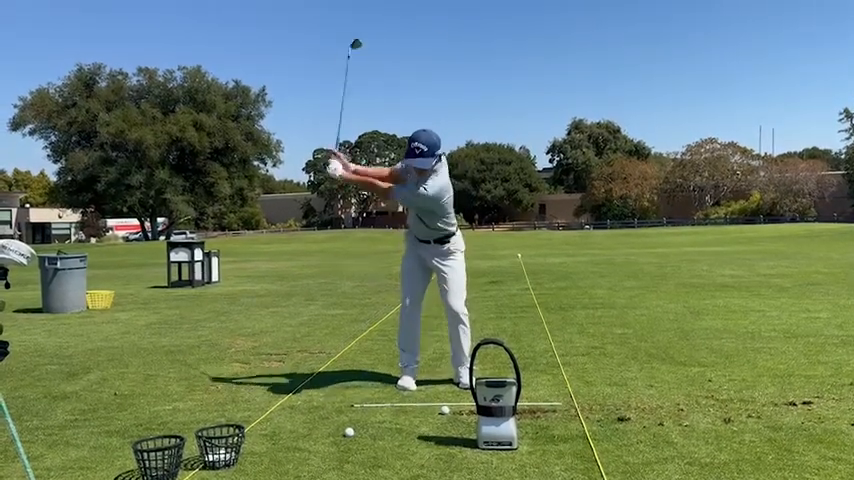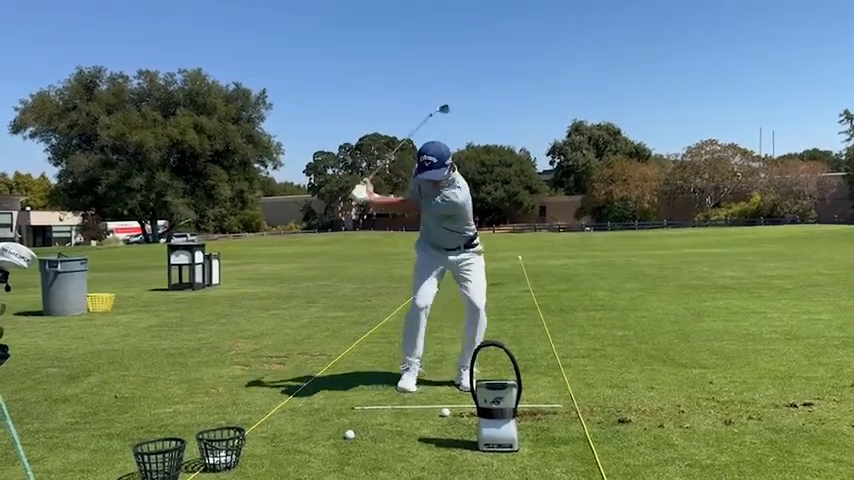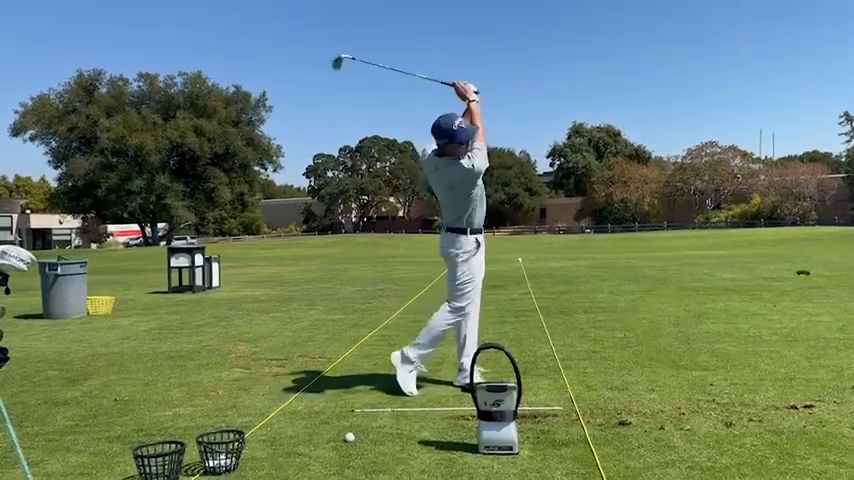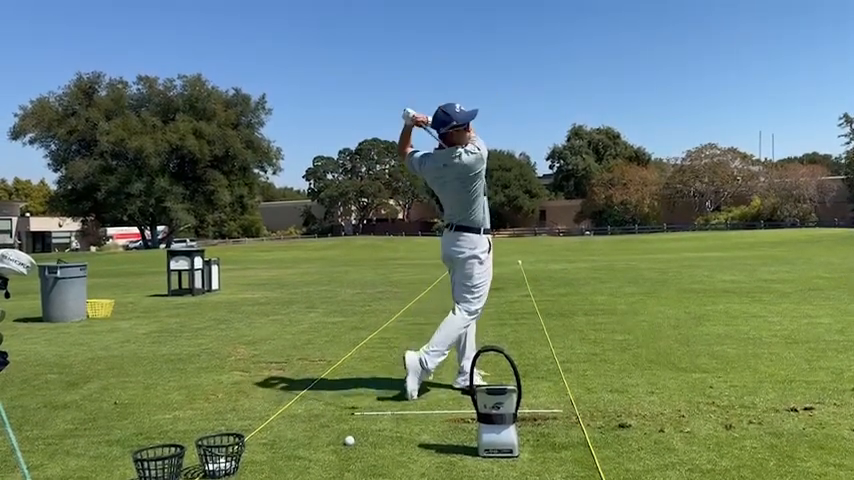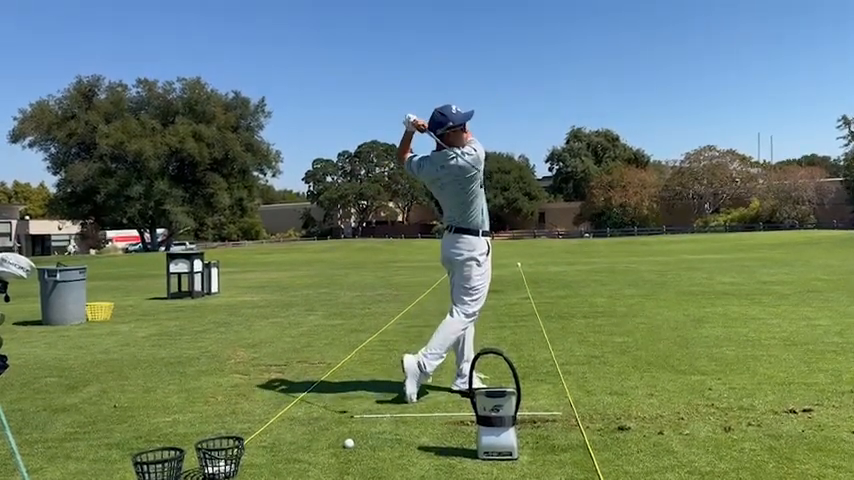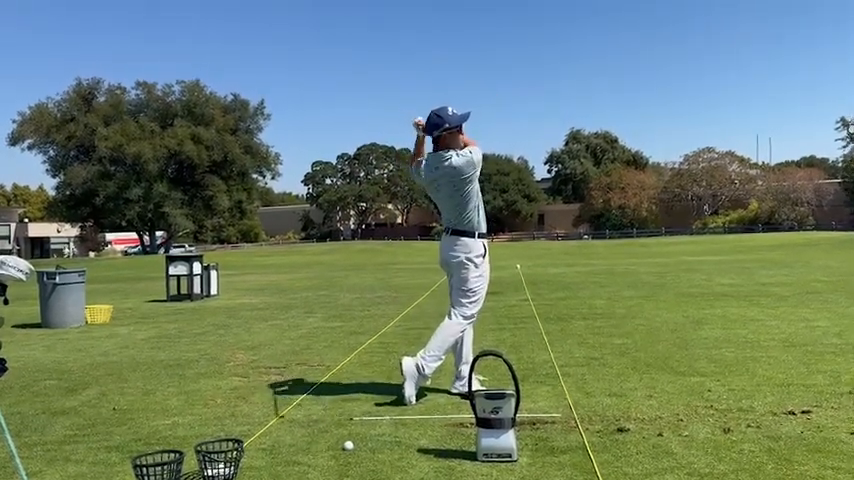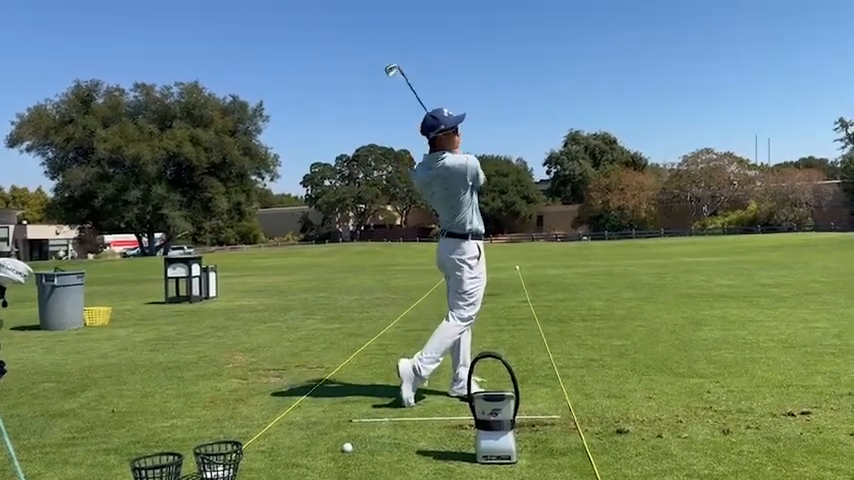
dt=0.4s
person 1, frame 1
left shoulder: (433, 189)
right shoulder: (415, 161)
left elbow: (389, 191)
right elbow: (390, 173)
left wrist: (349, 177)
right wrist: (353, 167)
left hip: (445, 248)
right hip: (417, 244)
left knee: (455, 308)
right knee: (409, 306)
left ankle: (463, 369)
right ankle: (408, 368)
person 1, frame 2
left shoulder: (456, 195)
right shoulder: (427, 174)
left elbow: (413, 204)
right elbow: (414, 197)
left wrist: (376, 200)
right wrist: (378, 198)
left hip: (466, 252)
right hip: (431, 249)
left knee: (476, 308)
right knee: (420, 304)
left ankle: (465, 371)
right ankle: (410, 370)
person 1, frame 3
left shoulder: (432, 158)
right shoulder: (468, 169)
left elbow: (469, 134)
right elbow: (478, 137)
left wrist: (469, 103)
right wrist: (472, 101)
left hip: (460, 237)
right hip: (467, 242)
left knee: (469, 306)
right knee: (458, 307)
left ankle: (466, 370)
right ankle: (410, 358)
person 1, frame 4
left shoulder: (427, 163)
right shoulder: (475, 157)
left elbow: (403, 152)
right elbow: (472, 137)
left wrist: (409, 124)
right wrist: (431, 121)
left hip: (452, 239)
right hip: (474, 242)
left knee: (465, 307)
right knee: (468, 309)
left ankle: (466, 375)
right ankle: (423, 362)
person 1, frame 5
left shoulder: (426, 166)
right shoulder: (472, 158)
left elbow: (403, 157)
right elbow: (470, 140)
left wrist: (410, 130)
right wrist: (432, 128)
left hip: (452, 241)
right hip: (473, 244)
left knee: (463, 309)
right knee: (465, 312)
left ankle: (465, 378)
right ankle: (421, 365)
person 1, frame 6
left shoulder: (425, 169)
right shoulder: (466, 162)
right elbow: (472, 144)
left wrist: (421, 135)
right wrist: (441, 133)
left hip: (451, 243)
right hip: (470, 246)
left knee: (462, 312)
right knee: (463, 314)
left ankle: (463, 380)
right ankle: (419, 367)
person 1, frame 7
left shoulder: (420, 172)
right shoulder: (465, 164)
right elbow: (480, 181)
left wrist: (449, 152)
left hip: (448, 245)
right hip: (466, 248)
left knee: (461, 315)
right knee: (460, 317)
left ankle: (462, 382)
right ankle: (417, 369)
